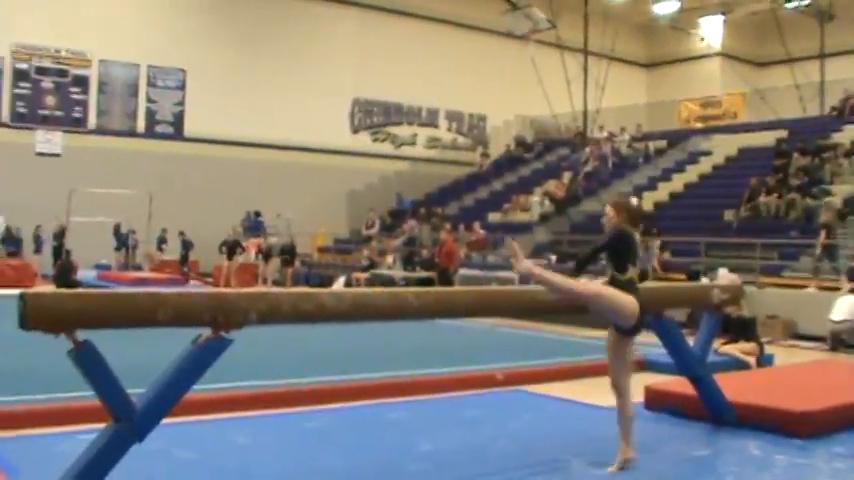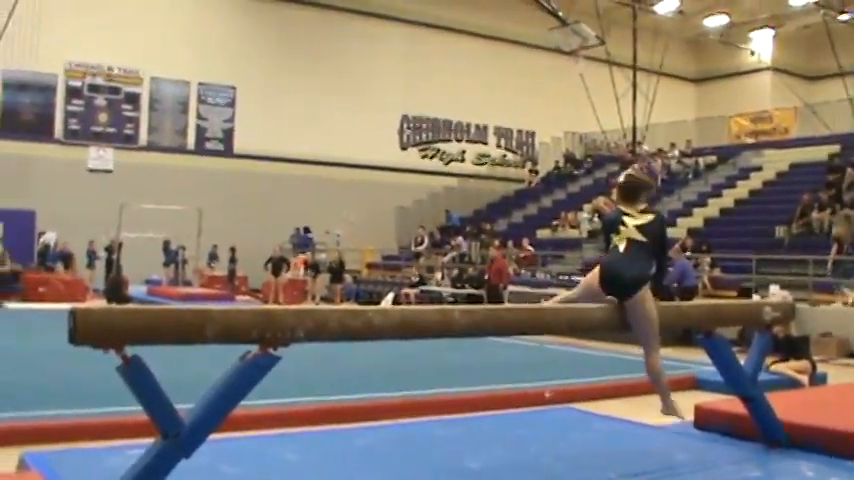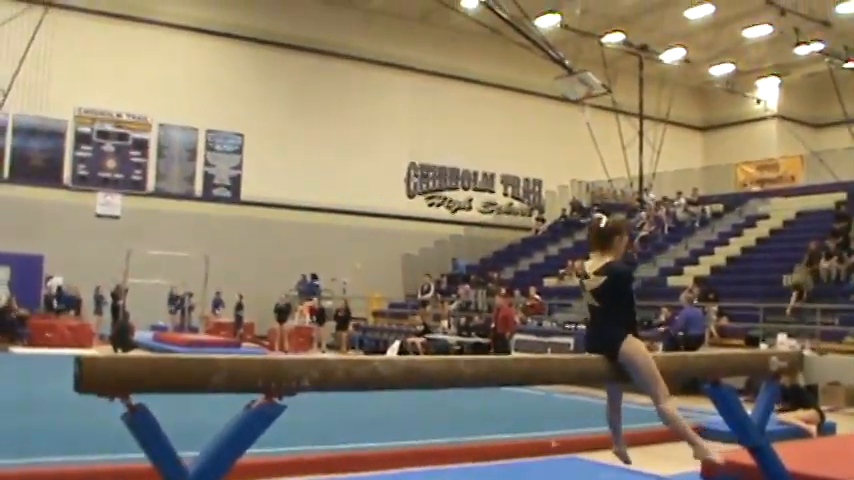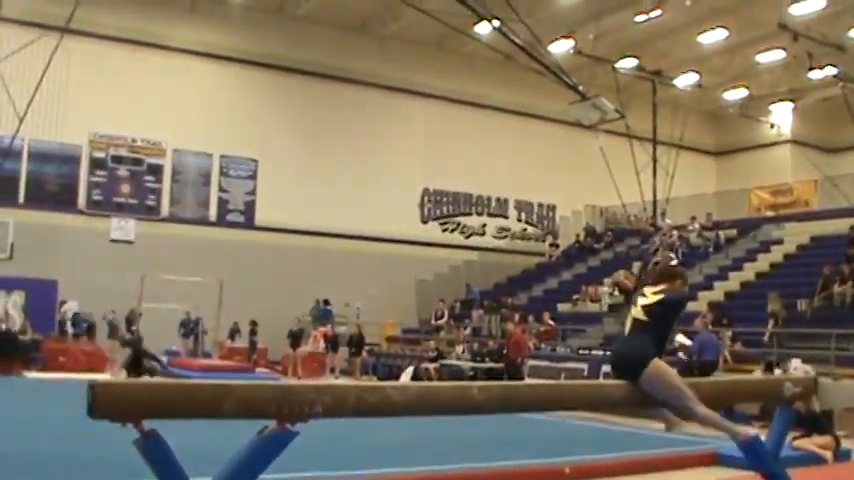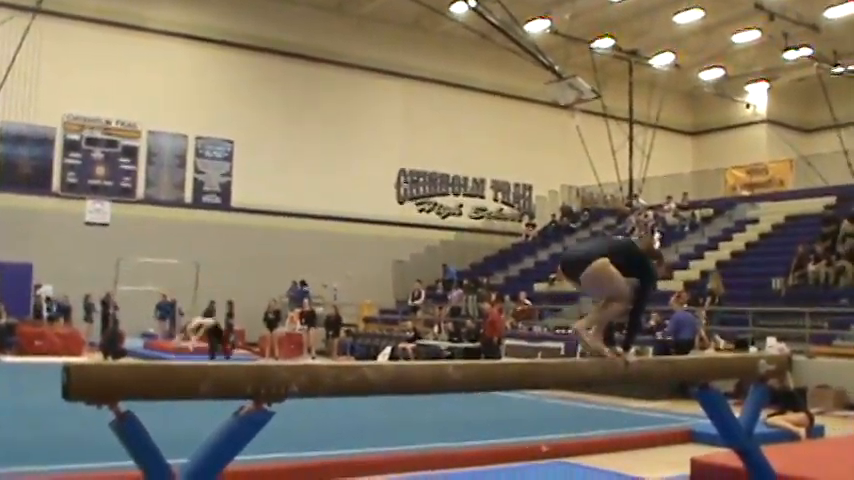
dt=0.7s
person 1, frame 1
left shoulder: (621, 234)
right shoulder: (630, 244)
left elbow: (594, 252)
left wrist: (573, 268)
left hip: (628, 309)
right hip: (624, 317)
left knee: (577, 287)
right knee: (620, 385)
left ankle: (528, 267)
right ankle: (626, 450)
person 1, frame 2
left shoulder: (610, 218)
right shoulder: (659, 220)
right elbow: (662, 261)
right wrist: (655, 292)
left hip: (608, 272)
right hip: (636, 283)
left knee: (572, 297)
right knee: (651, 348)
right ankle: (667, 402)
person 1, frame 3
left shoulder: (586, 269)
right shoulder: (620, 271)
right elbow: (628, 311)
right wrist: (635, 340)
left hip: (594, 340)
right hip: (618, 339)
left knee: (614, 394)
right knee: (662, 397)
left ankle: (618, 443)
right ankle: (698, 446)
person 1, frame 4
left shoulder: (641, 294)
right shoulder: (676, 297)
right elbow: (662, 337)
left hip: (621, 356)
right hip: (640, 359)
right knee: (692, 405)
person 1, frame 5
right shoulder: (647, 268)
right elbow: (637, 311)
left wrist: (610, 346)
right wrist: (626, 349)
right hip: (589, 261)
right knee: (626, 299)
left ankle: (595, 335)
right ankle: (584, 326)
